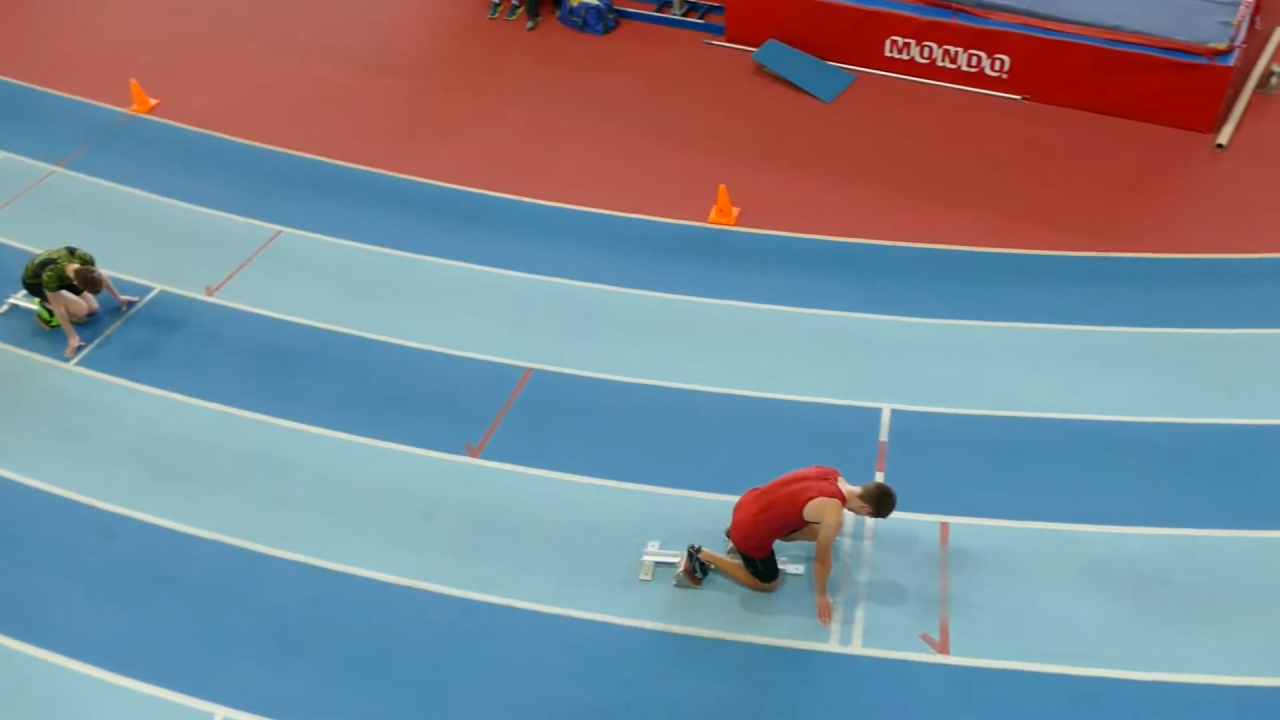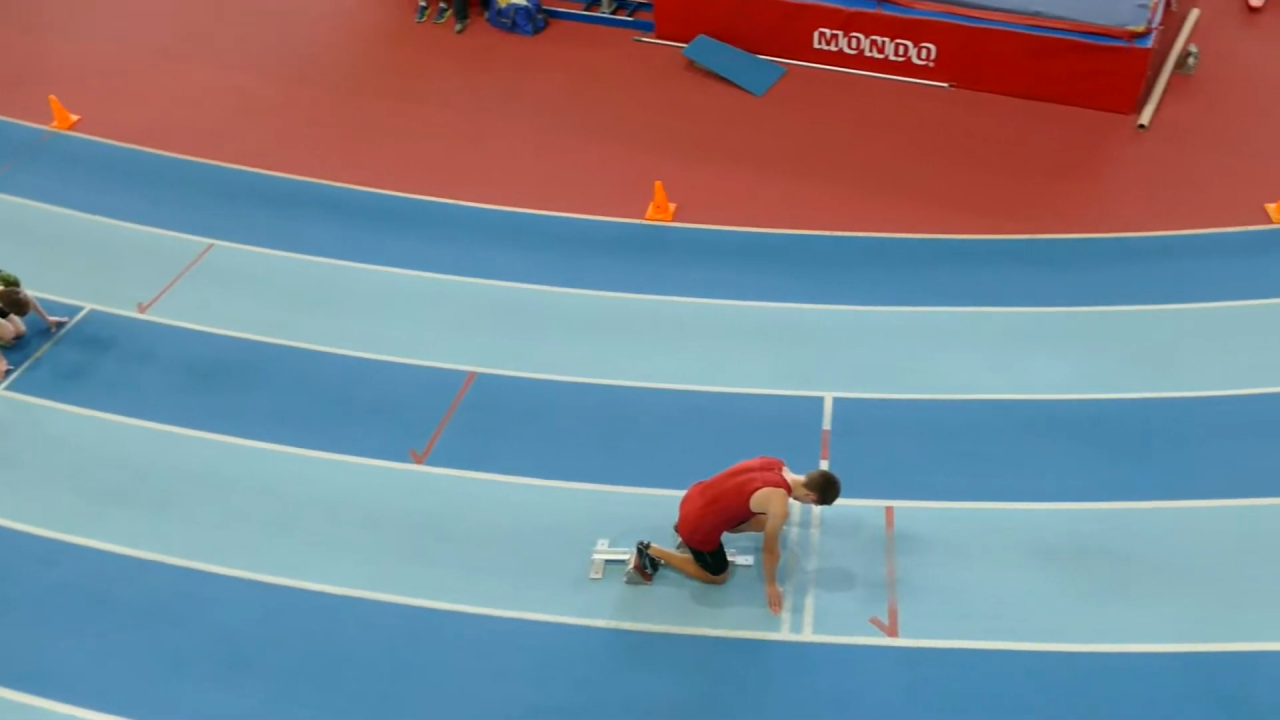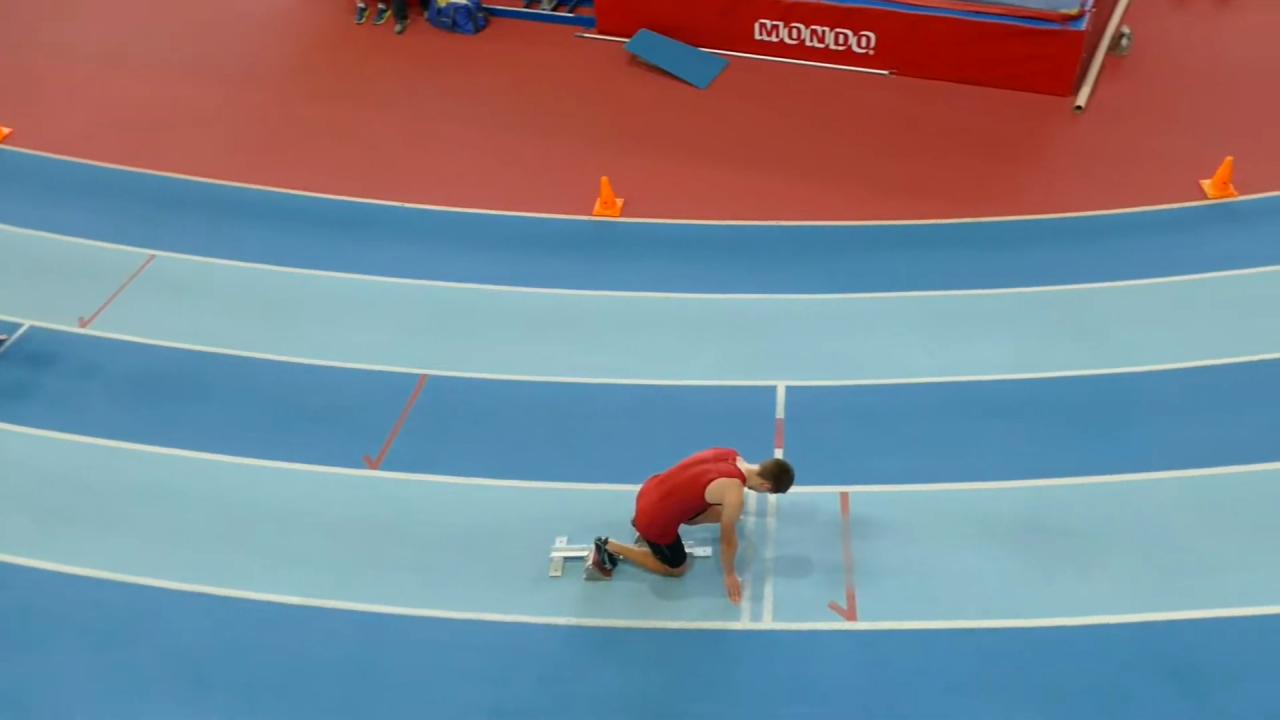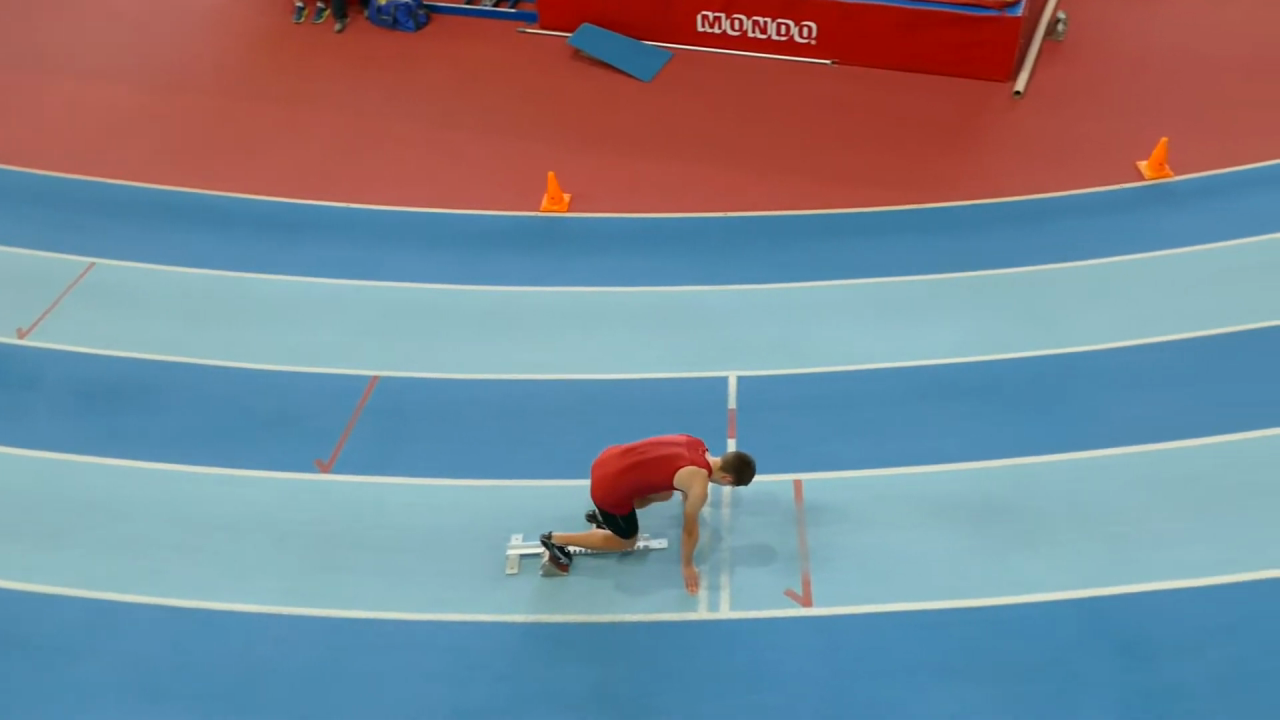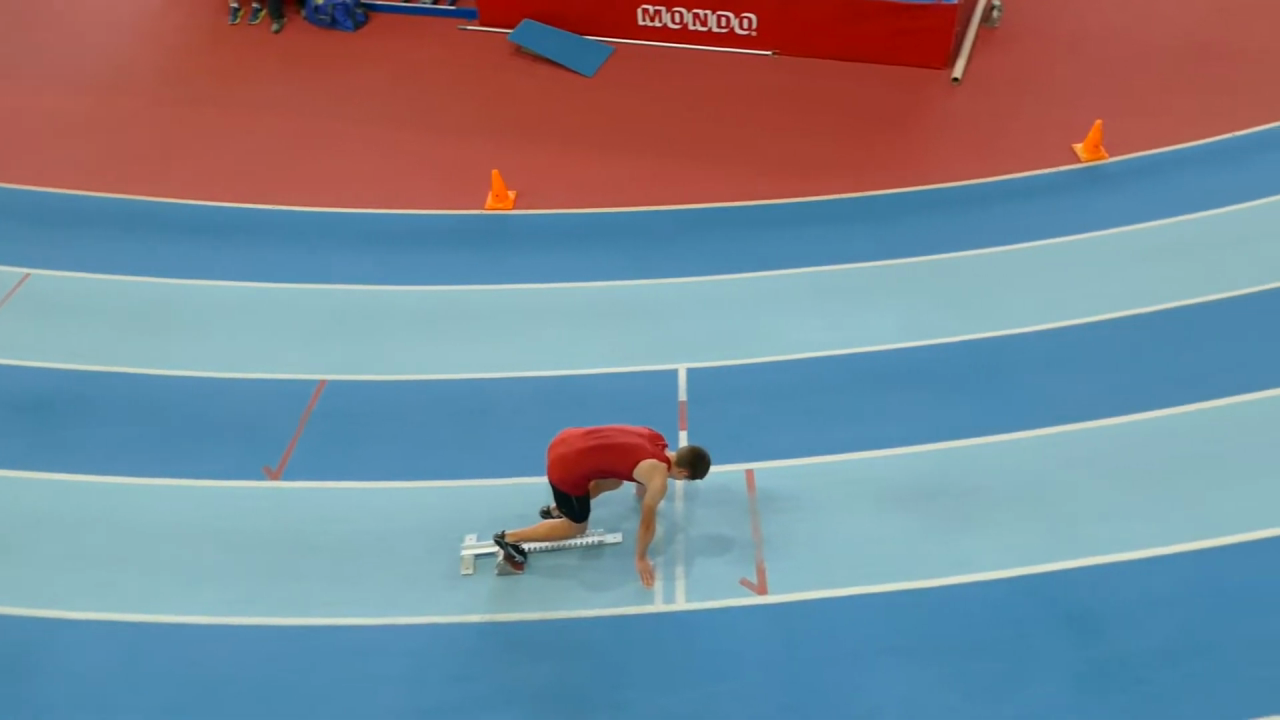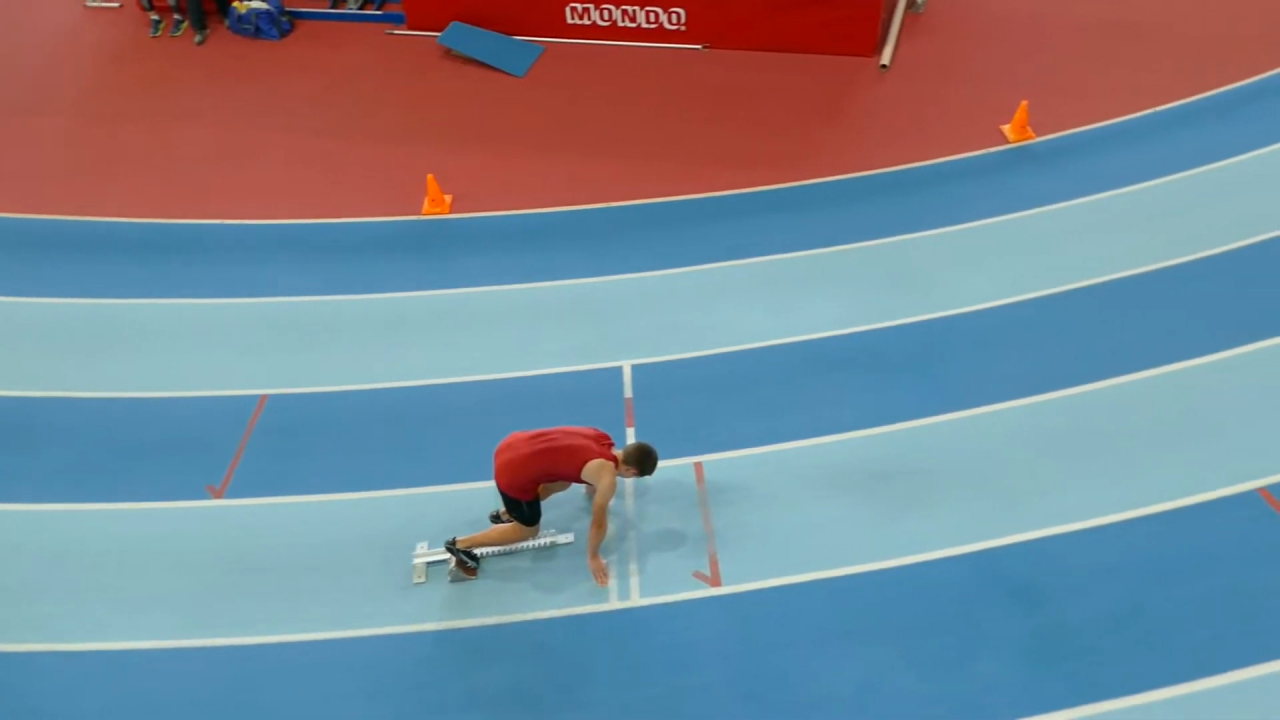
dt=0.4s
person 1, frame 1
left shoulder: (834, 475)
right shoulder: (833, 516)
right elbow: (822, 560)
left wrist: (825, 535)
right wrist: (821, 596)
left hip: (749, 503)
right hip: (750, 533)
left knee: (813, 532)
right knee: (768, 584)
right ankle: (702, 556)
person 1, frame 2
left shoulder: (778, 465)
right shoulder: (779, 505)
right elbow: (770, 550)
left wrist: (772, 524)
right wrist: (771, 585)
left hip: (696, 497)
right hip: (698, 526)
left knee: (761, 523)
right knee: (718, 576)
right ankle: (651, 552)
person 1, frame 3
left shoulder: (732, 456)
right shoulder: (734, 495)
right elbow: (728, 540)
left wrist: (729, 515)
right wrist: (730, 575)
left hip: (651, 491)
right hip: (654, 519)
left knee: (718, 514)
right knee: (677, 569)
right ankle: (608, 546)
person 1, frame 4
left shoulder: (698, 445)
right shoulder: (699, 486)
right elbow: (690, 530)
left wrist: (689, 502)
right wrist: (687, 566)
left hip: (608, 460)
right hip: (610, 488)
right knee: (627, 541)
left ankle: (601, 513)
right ankle: (555, 540)
person 1, frame 5
left shoulder: (657, 440)
right shoulder: (658, 479)
right elbow: (647, 522)
left wrist: (643, 493)
right wrist: (641, 559)
left hip: (566, 440)
right hip: (566, 467)
right knee: (577, 526)
left ankle: (555, 510)
right ankle: (509, 539)
person 1, frame 6
left shoulder: (603, 439)
right shoulder: (607, 478)
right elbow: (599, 522)
left wrist: (592, 492)
right wrist: (593, 558)
left hip: (512, 445)
right hip: (514, 473)
right knee: (529, 530)
left ankle: (505, 514)
right ankle: (460, 545)
